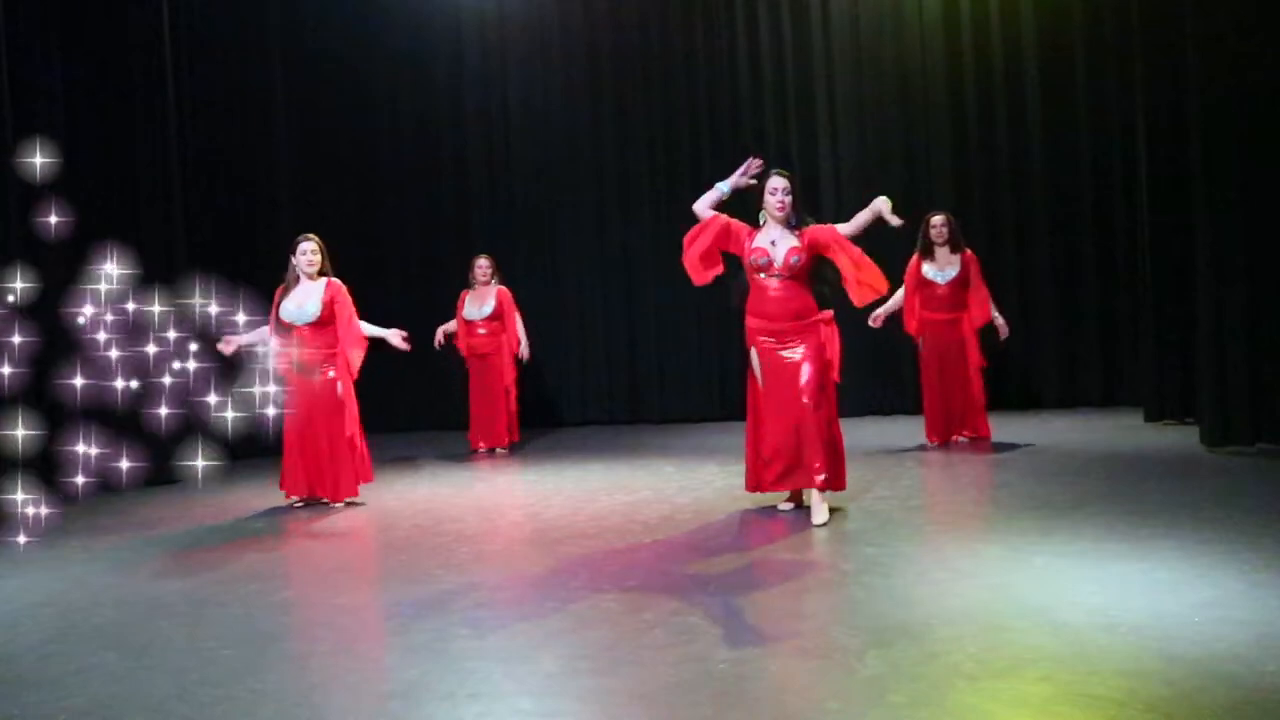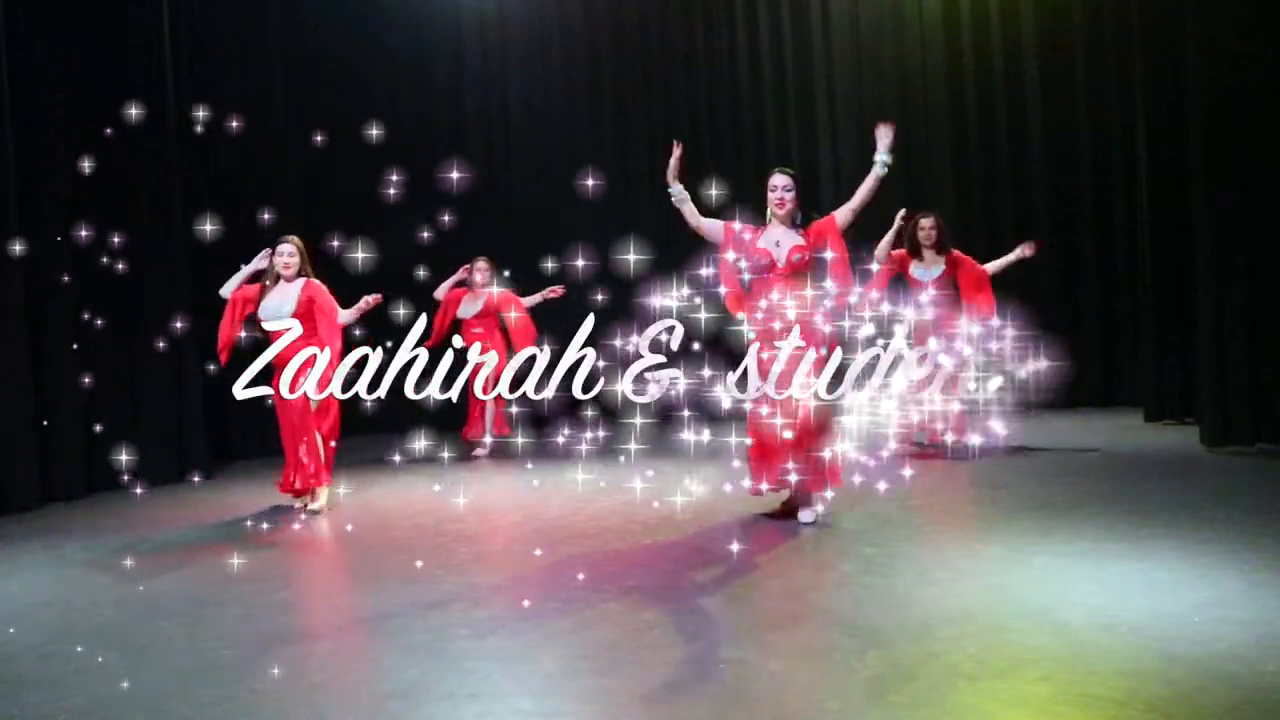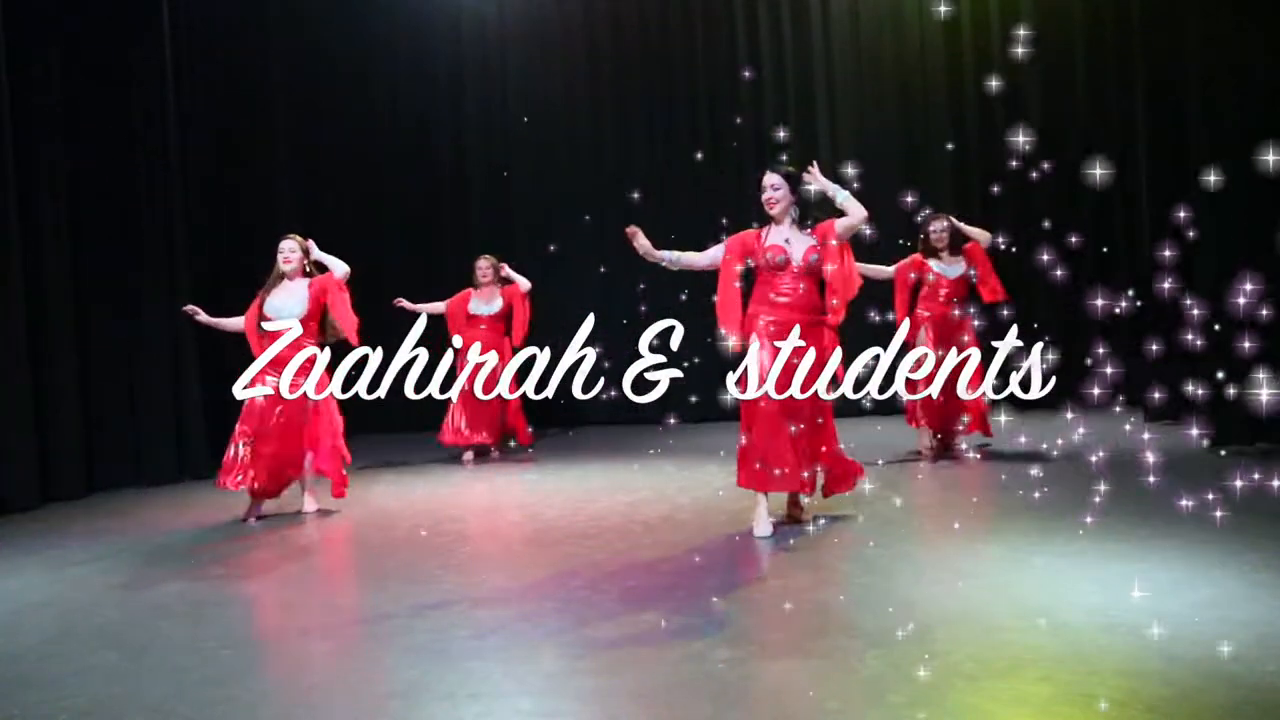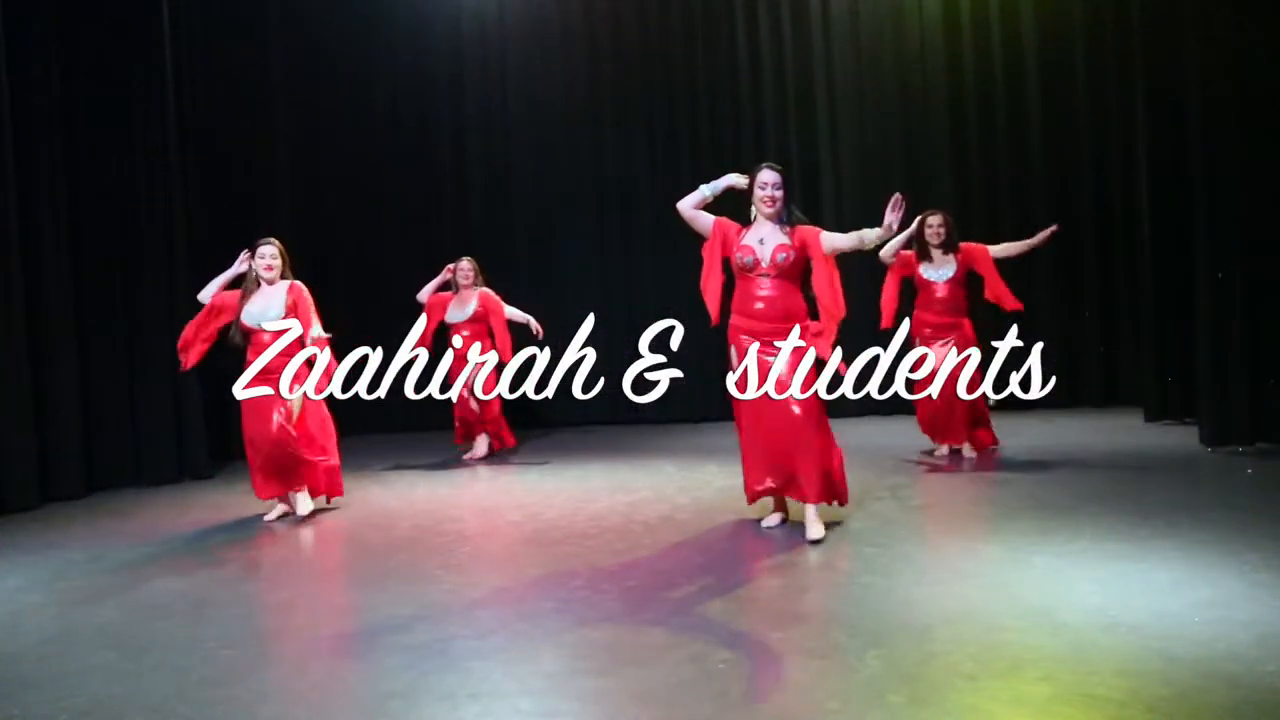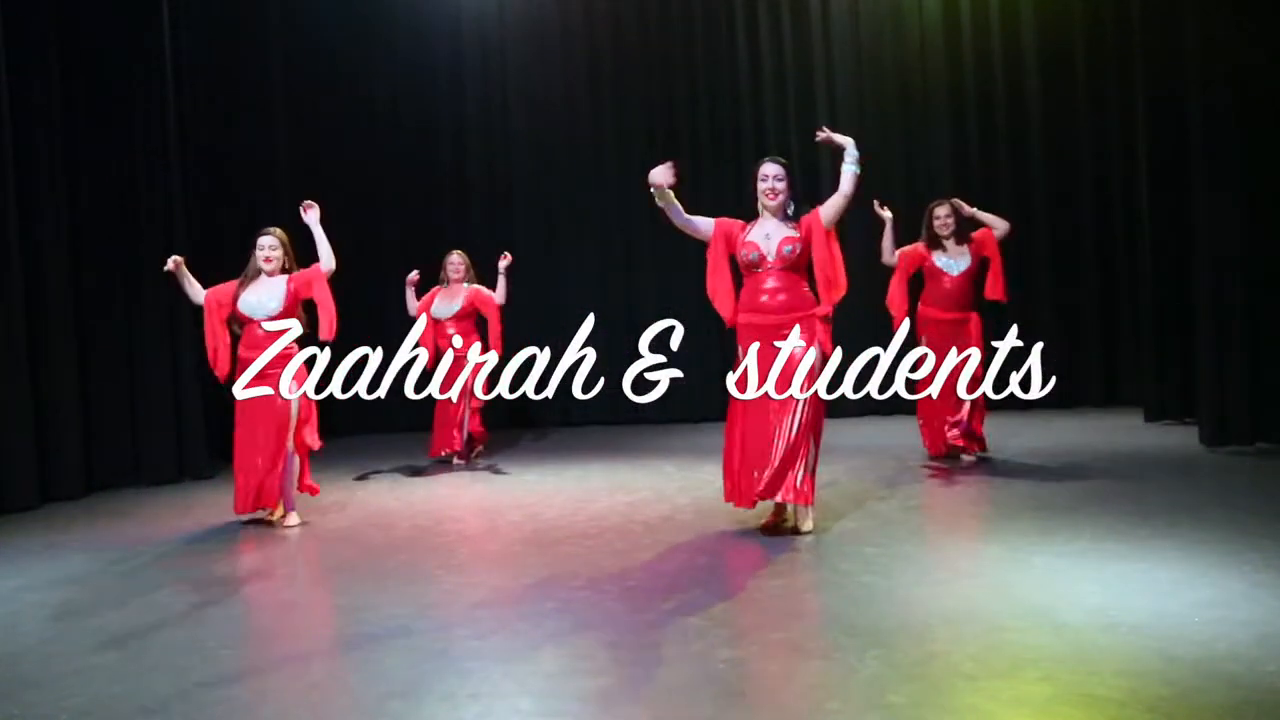
dt=0.7s
person 1, frame 1
left shoulder: (809, 236)
right shoulder: (743, 235)
left elbow: (851, 228)
right elbow: (700, 210)
left wrist: (877, 207)
right wrist: (732, 183)
left hip: (805, 334)
right hip: (763, 336)
left knee: (809, 407)
right knee: (772, 412)
left ankle: (818, 490)
right ankle: (792, 487)
person 1, frame 2
left shoulder: (815, 233)
right shoulder: (747, 236)
left elbow: (860, 201)
right elbow: (697, 222)
left wrist: (882, 157)
right wrist: (675, 180)
left hip: (808, 332)
right hip: (768, 334)
left knee: (806, 411)
right knee: (772, 414)
left ankle: (807, 496)
right ankle: (789, 492)
person 1, frame 3
left shoulder: (820, 235)
right shoulder: (751, 239)
left elbow: (860, 216)
right elbow: (701, 259)
left wrist: (826, 186)
right wrist: (655, 254)
left hip: (809, 336)
right hip: (766, 334)
left knee: (806, 416)
right knee: (765, 413)
left ankle: (796, 498)
right ankle: (762, 505)
person 1, frame 4
left shoulder: (800, 236)
right shoulder: (731, 233)
left elbow: (847, 240)
right elbow: (684, 208)
left wrist: (881, 232)
right wrist: (724, 183)
left hip: (792, 338)
right hip: (747, 338)
left knee: (800, 417)
right knee: (758, 421)
left ankle: (812, 508)
right ankle: (778, 500)
person 1, frame 5
left shoulder: (808, 226)
right shoulder: (733, 232)
left elbow: (845, 191)
right elbow: (683, 221)
left wrist: (848, 147)
right wrist: (662, 191)
left hip: (801, 332)
right hip: (755, 336)
left knee: (797, 416)
right knee: (754, 419)
left ankle: (800, 505)
right ankle: (777, 505)
person 2, frame 1
left shoulder: (333, 287)
right shoulder: (284, 292)
left elbow: (353, 325)
right elbow: (274, 330)
left wrist: (385, 333)
right wrist: (240, 341)
left hip: (330, 369)
right hip: (298, 371)
left knee: (335, 429)
right knee: (301, 430)
left ankle: (338, 490)
right ankle: (308, 489)
person 2, frame 2
left shoulder: (311, 287)
right shoulder: (265, 291)
left elbow: (337, 318)
right elbow: (227, 294)
left wrist: (360, 308)
right wrist: (252, 268)
left hip: (311, 365)
right hip: (283, 370)
left knee: (305, 423)
right knee: (293, 430)
left ankle: (318, 487)
right ankle: (303, 488)
person 2, frame 3
left shoulder: (316, 286)
right shoulder: (269, 291)
left elbow: (343, 272)
right elbow: (247, 323)
left wrist: (317, 255)
right wrist: (209, 320)
left hip: (305, 370)
right hip: (271, 371)
left knee: (304, 434)
right knee: (254, 430)
left ankle: (308, 495)
right ankle: (257, 495)
person 2, frame 4
left shoulder: (294, 289)
right shoulder: (243, 296)
left elbow: (313, 326)
right elbow: (204, 298)
left wrist: (318, 342)
right wrist: (233, 272)
left hip: (291, 373)
right hip: (256, 378)
left knee: (279, 432)
right knee: (258, 439)
left ankle: (300, 489)
right ankle: (283, 498)
person 2, frame 5
left shoulder: (295, 282)
right shoulder: (241, 288)
left elbow: (328, 266)
right elbow: (201, 297)
left wrist: (315, 225)
right wrist: (181, 270)
left hip: (284, 372)
right hip: (250, 375)
left knee: (283, 438)
right knee: (252, 438)
left ankle: (289, 506)
right ankle: (273, 499)
person 3, frame 1
left shoulder: (966, 256)
right shoulder: (919, 259)
left elbow: (979, 290)
right elbow: (906, 290)
left wrist: (995, 316)
right wrist: (884, 310)
left hip: (959, 324)
right hip: (930, 326)
left knee: (962, 376)
right knee: (934, 378)
left ankle: (966, 429)
right ankle: (939, 433)
person 3, frame 2
left shoulder: (952, 257)
right shoulder: (906, 258)
left elbow: (984, 270)
right elbow: (880, 256)
left wrist: (1015, 255)
right wrist: (896, 227)
left hip: (948, 325)
right hip: (921, 326)
left ankle: (950, 432)
right ankle: (928, 431)
person 3, frame 3
left shoulder: (965, 254)
right shoulder: (921, 259)
left elbow: (986, 239)
right elbow: (888, 271)
left wrist: (958, 225)
right wrist: (853, 266)
left hip: (958, 324)
right hip: (928, 322)
left knee: (959, 379)
right knee: (928, 374)
left ankle: (950, 435)
right ankle: (927, 432)
person 3, frame 4
left shoulder: (963, 253)
right shoulder: (912, 259)
left elbow: (998, 250)
right elbow: (885, 256)
left wrist: (1035, 241)
right wrist: (909, 232)
left hip: (956, 328)
right hip: (925, 328)
left knee: (962, 381)
right knee: (932, 383)
left ankle: (967, 438)
right ankle: (942, 439)
person 3, frame 5
left shoulder: (973, 243)
right shoulder: (922, 250)
left elbow: (1003, 228)
right elbow: (888, 258)
left wrist: (971, 212)
right wrist: (888, 223)
left hip: (964, 323)
right hip: (931, 323)
left knee: (966, 379)
right knee: (934, 381)
left ankle: (965, 440)
right ankle: (940, 442)
person 4, frame 1
left shoulder: (501, 292)
right shoulder: (466, 295)
left elbow: (514, 318)
right elbow: (458, 322)
left wrist: (523, 341)
right wrist: (442, 329)
left hip: (498, 351)
right hip: (475, 353)
left knee: (499, 394)
right knee: (479, 396)
left ankle: (502, 441)
right ankle: (483, 442)
person 4, frame 2
left shoulder: (497, 293)
right shoulder: (463, 294)
left elbow: (521, 303)
right elbow: (439, 296)
left wrist: (543, 295)
right wrist: (456, 277)
left hip: (492, 348)
left knee: (487, 391)
right knee: (477, 394)
left ankle: (485, 442)
right ankle: (481, 437)
person 4, frame 3
left shoulder: (506, 293)
right shoulder: (468, 295)
left elbow: (526, 286)
right elbow: (443, 307)
left wrist: (509, 273)
right wrist: (413, 306)
left hip: (496, 352)
right hip: (471, 352)
left knee: (494, 398)
right knee: (467, 396)
left ankle: (494, 442)
right ankle: (468, 445)
person 4, frame 4
left shoulder: (484, 295)
right shoulder: (448, 299)
left elbow: (505, 310)
right elbow: (422, 298)
left wrist: (529, 320)
right wrist: (441, 278)
left hip: (480, 354)
right hip: (458, 356)
left knee: (464, 393)
right knee: (464, 399)
left ankle: (483, 435)
right ankle: (474, 438)
person 4, frame 5
left shoulder: (474, 291)
right shoulder: (437, 293)
left elbow: (498, 300)
right elbow: (415, 312)
left wrist: (501, 272)
right wrist: (410, 286)
left hip: (468, 353)
right hip: (446, 356)
left knee: (463, 398)
right knee: (448, 401)
left ankle: (460, 449)
right ankle: (474, 443)
